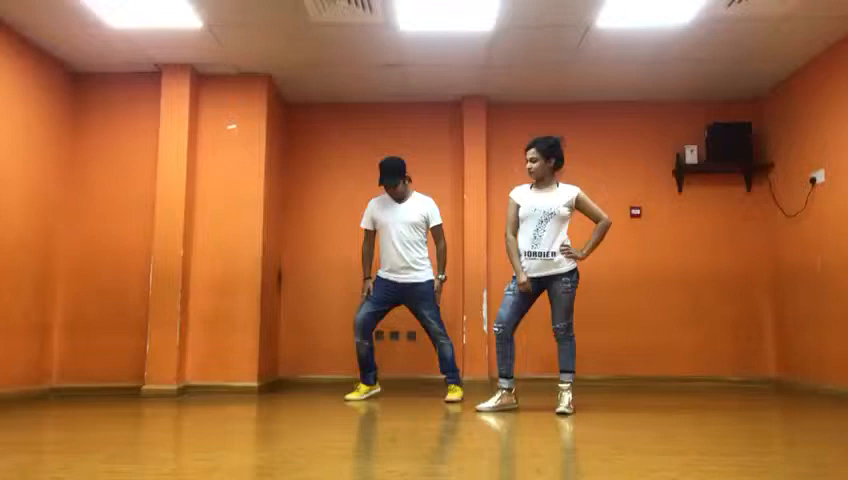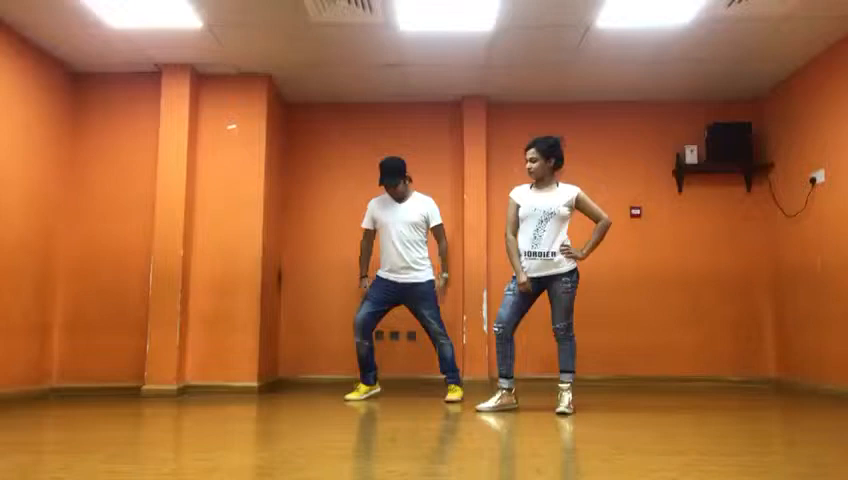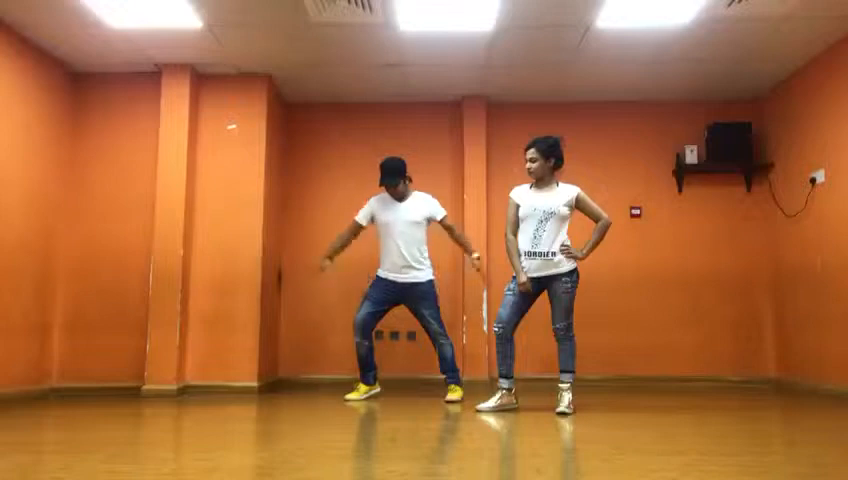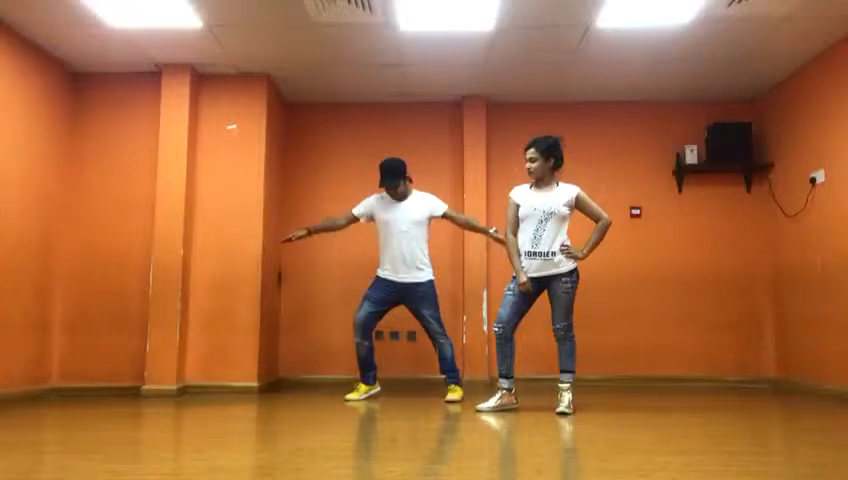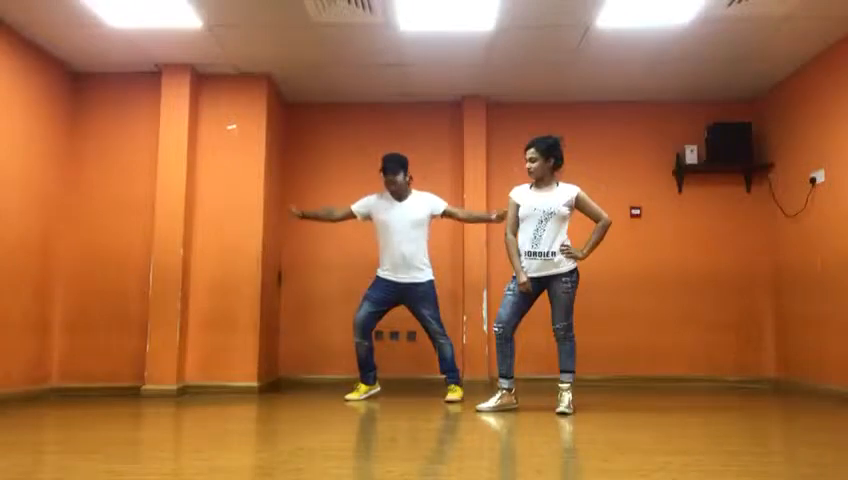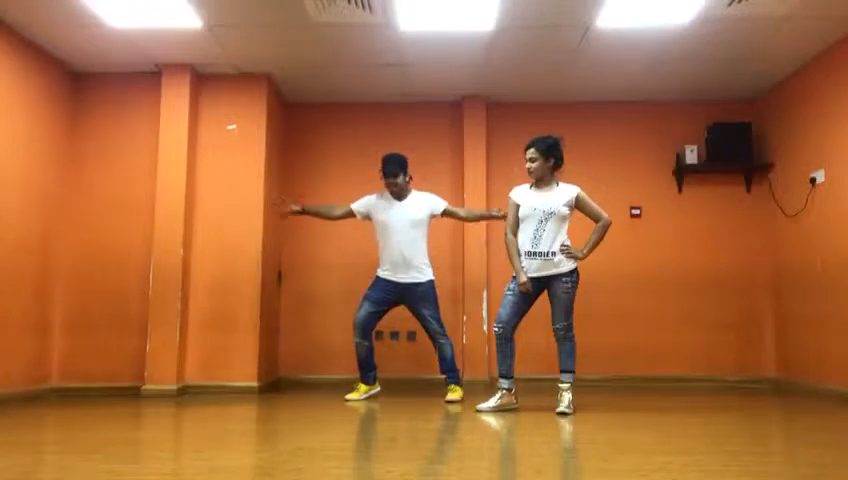
dt=0.2s
person 1, frame 1
left shoulder: (570, 193)
right shoulder: (519, 193)
left elbow: (604, 221)
right elbow: (510, 235)
left wrist: (583, 252)
right wrist: (519, 273)
left hip: (561, 273)
right hip: (527, 273)
left knee: (563, 331)
right knee: (502, 327)
left ankle: (565, 393)
right ankle: (506, 393)
person 1, frame 2
left shoulder: (570, 193)
right shoulder: (519, 193)
left elbow: (604, 220)
right elbow: (510, 235)
left wrist: (584, 252)
right wrist: (520, 273)
left hip: (561, 272)
right hip: (527, 273)
left knee: (563, 331)
right knee: (502, 328)
left ankle: (566, 393)
right ankle: (506, 393)
person 1, frame 3
left shoulder: (570, 193)
right shoulder: (519, 193)
left elbow: (604, 221)
right elbow: (510, 235)
left wrist: (584, 252)
right wrist: (519, 273)
left hip: (561, 272)
right hip: (527, 273)
left knee: (563, 331)
right knee: (502, 327)
left ankle: (565, 393)
right ankle: (506, 393)
person 1, frame 4
left shoulder: (570, 192)
right shoulder: (519, 193)
left elbow: (604, 220)
right elbow: (510, 235)
left wrist: (584, 252)
right wrist: (520, 273)
left hip: (561, 273)
right hip: (527, 273)
left knee: (563, 331)
right knee: (502, 328)
left ankle: (566, 393)
right ankle: (506, 393)
person 1, frame 5
left shoulder: (570, 192)
right shoulder: (518, 193)
left elbow: (604, 220)
right elbow: (510, 235)
left wrist: (584, 252)
right wrist: (519, 273)
left hip: (561, 272)
right hip: (527, 273)
left knee: (563, 331)
right knee: (502, 327)
left ankle: (566, 393)
right ankle: (506, 393)
person 1, frame 6
left shoulder: (570, 193)
right shoulder: (518, 193)
left elbow: (604, 220)
right elbow: (510, 235)
left wrist: (584, 252)
right wrist: (520, 273)
left hip: (561, 272)
right hip: (527, 273)
left knee: (563, 331)
right knee: (502, 327)
left ankle: (566, 393)
right ankle: (506, 393)
person 2, frame 1
left shoulder: (426, 204)
right shoulder: (375, 205)
left elbow: (440, 242)
right elbow: (368, 242)
left wrist: (440, 277)
right wrist: (367, 278)
left hip: (420, 282)
right hip: (386, 280)
left knee: (437, 332)
right knee: (361, 324)
left ankle: (454, 384)
right ankle: (369, 383)
person 2, frame 2
left shoulder: (425, 204)
right shoulder: (375, 205)
left elbow: (442, 240)
right elbow: (367, 241)
left wrist: (444, 274)
right wrist: (363, 276)
left hip: (420, 282)
right hip: (385, 280)
left knee: (438, 332)
right knee: (361, 324)
left ankle: (454, 384)
right ankle: (368, 383)
person 2, frame 3
left shoulder: (426, 202)
right shoulder: (375, 204)
left elbow: (451, 228)
right elbow: (352, 230)
left wrist: (471, 253)
right wrist: (329, 255)
left hip: (420, 282)
right hip: (385, 279)
left knee: (437, 332)
right knee: (361, 324)
left ankle: (454, 383)
right ankle: (368, 383)
person 2, frame 4
left shoulder: (426, 201)
right shoulder: (374, 202)
left elbow: (458, 219)
right elbow: (342, 221)
left wrist: (488, 231)
right wrist: (309, 231)
left hip: (420, 282)
right hip: (386, 280)
left knee: (437, 332)
right knee: (361, 323)
left ankle: (454, 384)
right ankle: (368, 382)
person 2, frame 5
left shoulder: (426, 200)
right shoulder: (373, 202)
left elbow: (460, 214)
right elbow: (337, 214)
left wrist: (491, 217)
right wrist: (304, 214)
left hip: (420, 282)
right hip: (386, 280)
left knee: (437, 332)
right knee: (361, 324)
left ankle: (454, 384)
right ankle: (368, 382)
person 2, frame 6
left shoulder: (426, 201)
right shoulder: (373, 202)
left elbow: (462, 214)
right elbow: (336, 212)
left wrist: (491, 214)
right wrist: (303, 209)
left hip: (420, 282)
right hip: (386, 280)
left knee: (437, 332)
right knee: (361, 324)
left ankle: (454, 384)
right ankle: (368, 382)
